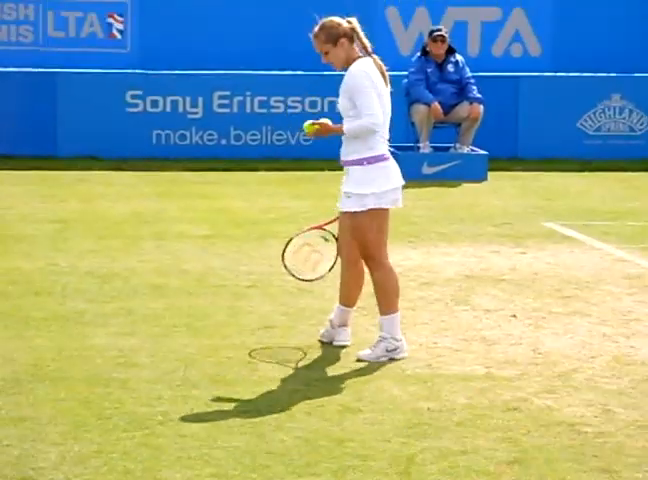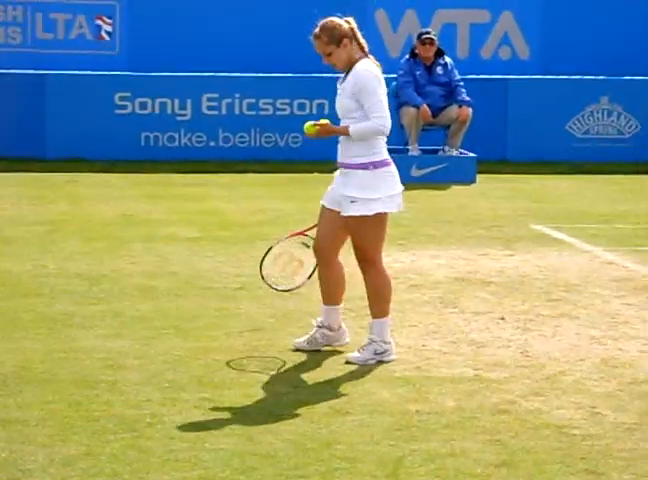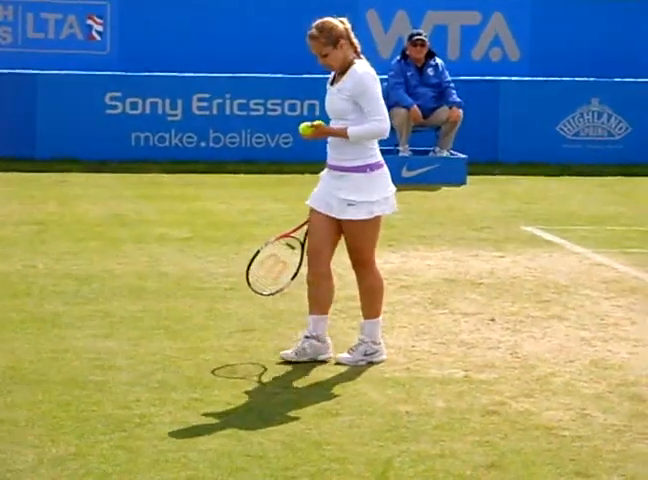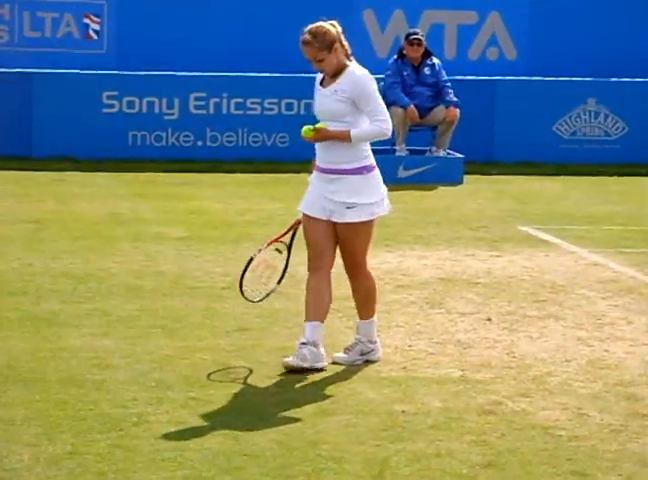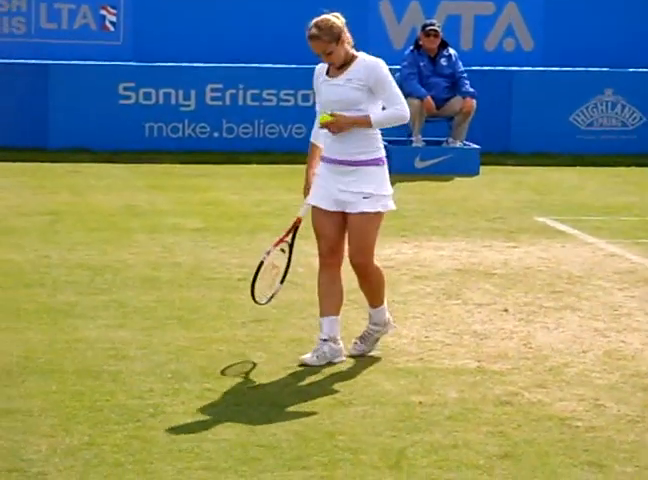
dt=0.2s
person 1, frame 1
left shoulder: (357, 73)
right shoulder: (367, 70)
left elbow: (372, 123)
left wrist: (334, 130)
left hip: (368, 175)
right hip: (365, 174)
left knee: (375, 258)
right knee: (349, 254)
left ankle: (392, 340)
right ankle: (339, 326)
person 1, frame 2
left shoulder: (364, 73)
right shoulder: (352, 76)
left elbow: (381, 125)
left wrist: (335, 130)
left hip: (368, 179)
right hip: (349, 178)
left knee: (369, 262)
right knee: (323, 250)
left ankle: (381, 343)
right ankle: (331, 328)
person 1, frame 3
left shoulder: (361, 76)
right shoulder: (336, 79)
left elbow: (380, 127)
left wrist: (332, 132)
left hip: (362, 182)
right hip: (334, 180)
left knee: (363, 263)
right knee: (316, 259)
left ankle: (371, 343)
right ankle: (316, 340)
person 1, frame 4
left shoulder: (358, 78)
right shoulder: (321, 82)
left elbow: (383, 127)
left wrist: (334, 135)
left hip: (354, 185)
right hip: (322, 183)
left knee: (354, 266)
right knee: (317, 266)
left ankle: (367, 341)
right ankle: (311, 348)
person 1, frame 5
left shoulder: (371, 67)
right shoulder: (320, 73)
left elbow: (401, 112)
left wrist: (353, 121)
right wrist: (310, 172)
left hip: (366, 175)
right hip: (329, 175)
left knee: (361, 260)
right knee: (328, 259)
left ankle: (378, 319)
right ankle: (329, 342)
